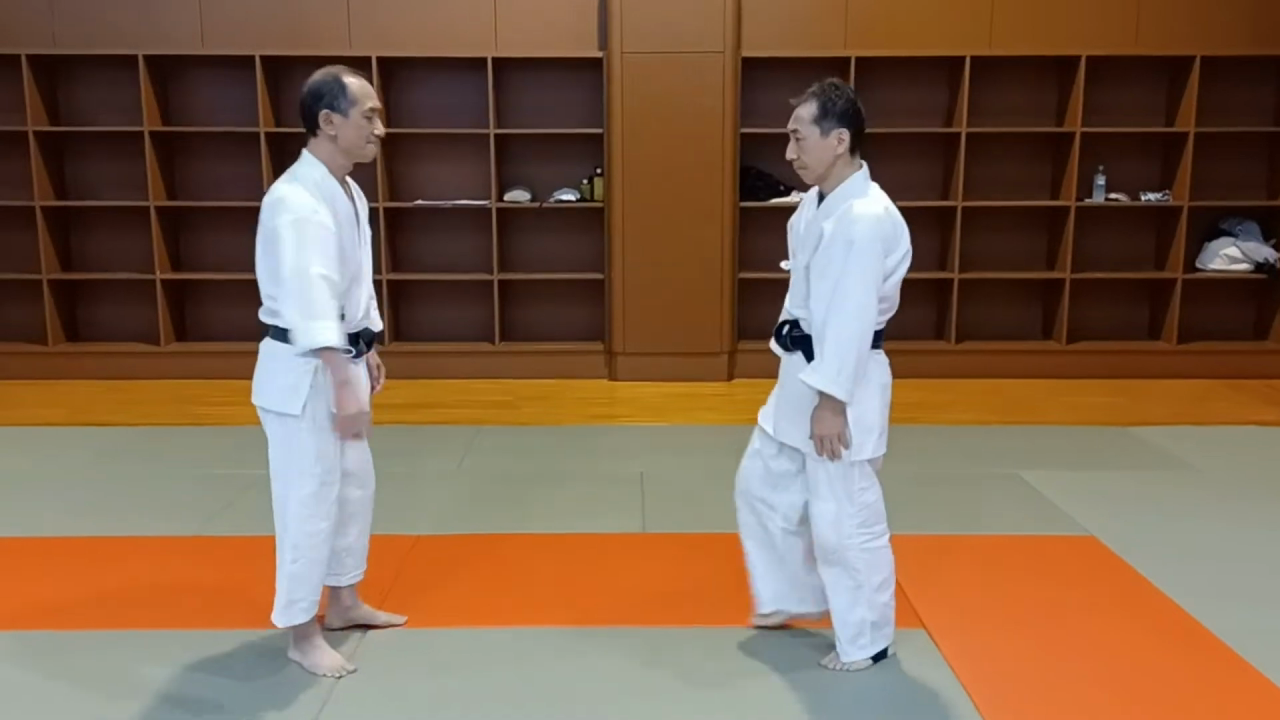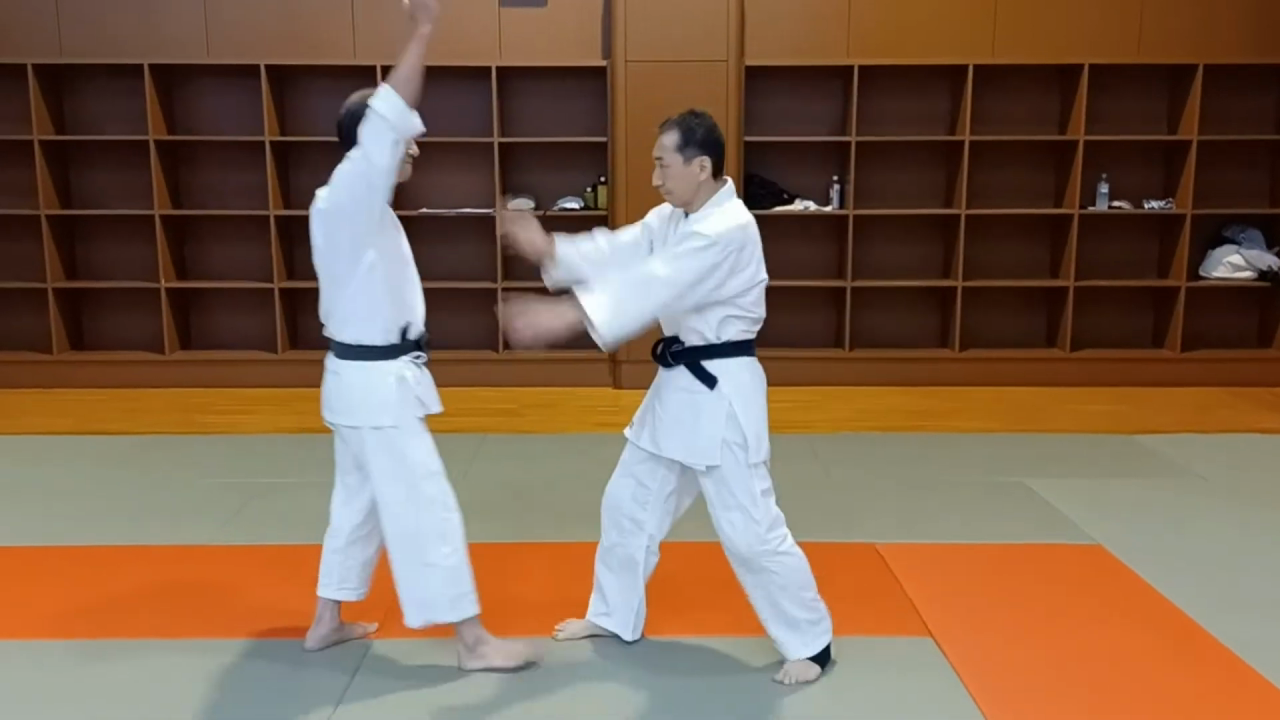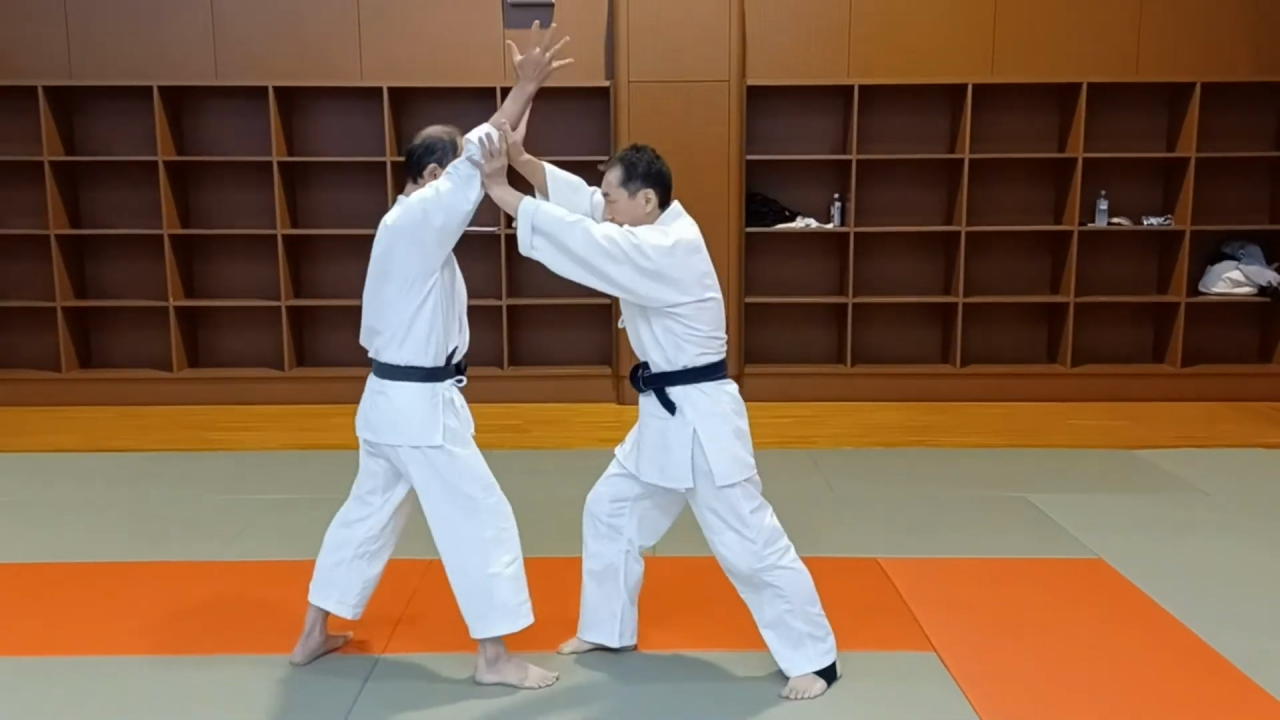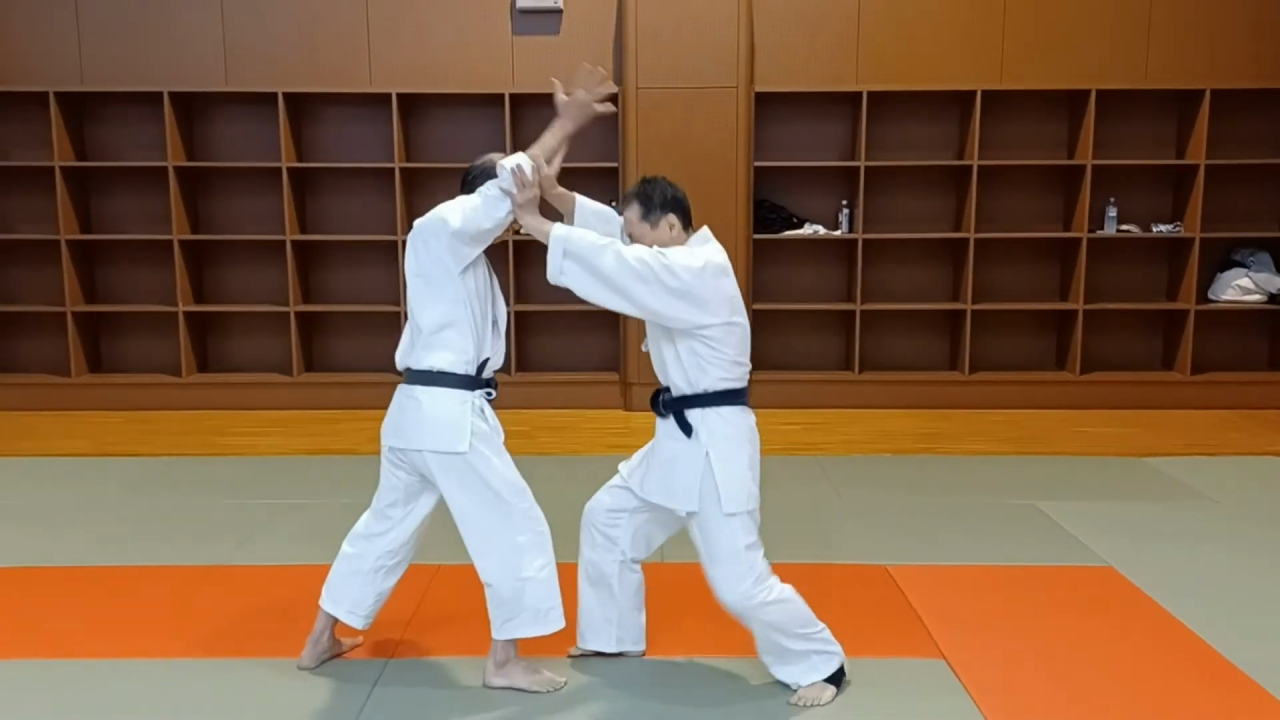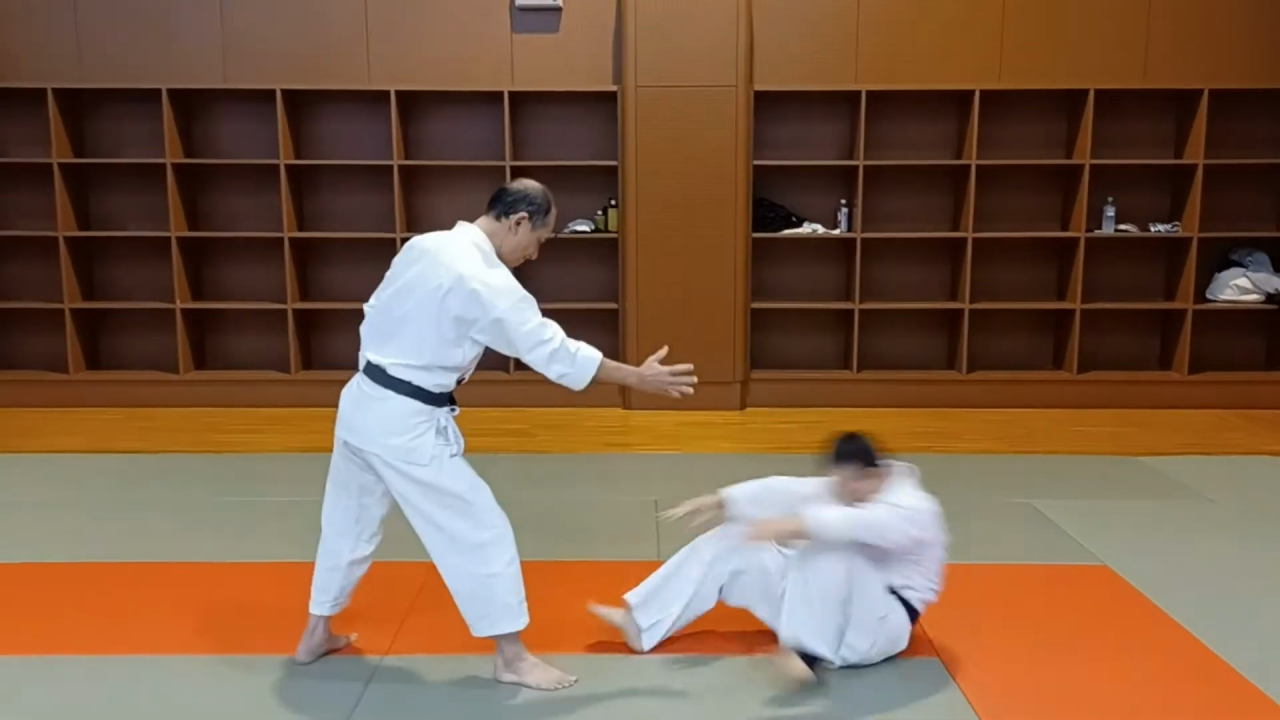
dt=0.7s
person 1, frame 1
left shoulder: (347, 192)
right shoulder: (295, 199)
right elbow: (308, 302)
left wrist: (370, 359)
right wrist: (344, 387)
left hip: (337, 368)
right hip: (300, 375)
left knee: (352, 486)
right knee: (308, 502)
left ankle: (342, 601)
right ankle: (302, 631)
person 1, frame 2
left shoulder: (358, 204)
right shoulder: (345, 198)
right elbow: (384, 119)
left hip: (365, 376)
right hip: (378, 384)
left knee: (359, 503)
right knee: (424, 508)
left ankle: (328, 621)
right ankle: (471, 639)
person 1, frame 3
left shoulder: (407, 227)
right shoulder: (416, 222)
right elbow: (474, 163)
right wrist: (526, 87)
left hip: (391, 398)
right hip: (421, 406)
left knee: (368, 513)
right knee: (480, 520)
left ankle: (314, 634)
right ankle: (494, 656)
person 1, frame 4
left shoulder: (461, 251)
right shoulder: (438, 229)
right elbow: (506, 189)
right wrist: (566, 123)
left hip: (416, 410)
right hip: (449, 416)
left knee: (387, 522)
right knee: (515, 530)
left ankle: (321, 638)
right ankle: (504, 660)
person 1, frame 5
left shoulder: (423, 245)
right shoulder: (488, 283)
left elbow: (375, 313)
right elbow: (555, 353)
right wrist: (639, 377)
left hip: (361, 403)
right hip: (409, 425)
left knee: (348, 522)
right knee: (480, 532)
left ankle: (316, 633)
right ankle: (511, 656)
person 2, frame 1
left shoulder: (869, 217)
right shoulder: (814, 204)
left elbow: (848, 317)
left wrist: (830, 402)
right wrist: (788, 360)
left hip: (844, 383)
right hip: (801, 373)
left knee: (845, 520)
right knee: (761, 486)
left ankle: (866, 640)
right ankle: (796, 598)
person 2, frame 2
left shoulder: (727, 230)
right shoulder: (675, 219)
left elbow: (656, 286)
right elbow: (617, 251)
left wrist: (566, 316)
right wrist: (548, 249)
left hip: (720, 394)
right hip: (678, 385)
left knee: (750, 529)
right knee: (628, 506)
left ankle: (810, 642)
right ankle: (614, 617)
person 2, frame 3
left shoulder: (667, 251)
right shoulder: (658, 232)
left elbow: (584, 241)
right elbow: (581, 203)
left wrist: (504, 193)
right wrist: (522, 161)
left hip: (700, 415)
right hip: (664, 414)
left knee: (751, 544)
right knee: (610, 513)
left ankle: (815, 658)
right ankle: (607, 629)
person 2, frame 4
left shoulder: (697, 272)
right shoulder: (681, 261)
left elbow: (615, 265)
right elbow: (608, 231)
left wrist: (535, 223)
right wrist: (554, 195)
left hip: (714, 440)
right hip: (679, 436)
left knee: (738, 580)
right knee: (607, 521)
left ankle: (821, 664)
right ankle: (614, 637)
person 2, frame 5
left shoulder: (913, 509)
right shoulder: (845, 492)
left elbow: (862, 528)
right elbow: (786, 495)
left wrist: (793, 526)
right wrist: (716, 502)
left hip: (873, 627)
right hip: (814, 602)
left knee: (830, 549)
right knee: (724, 546)
left ankle: (807, 650)
right ankle: (640, 621)
